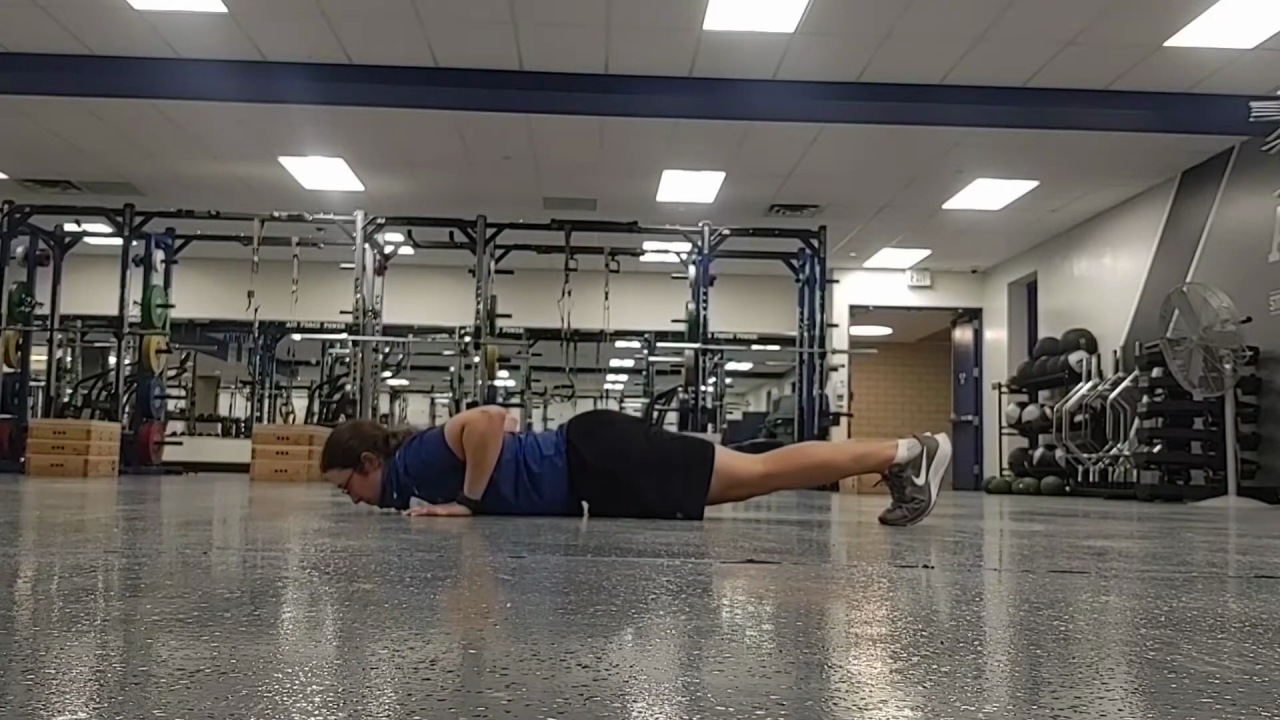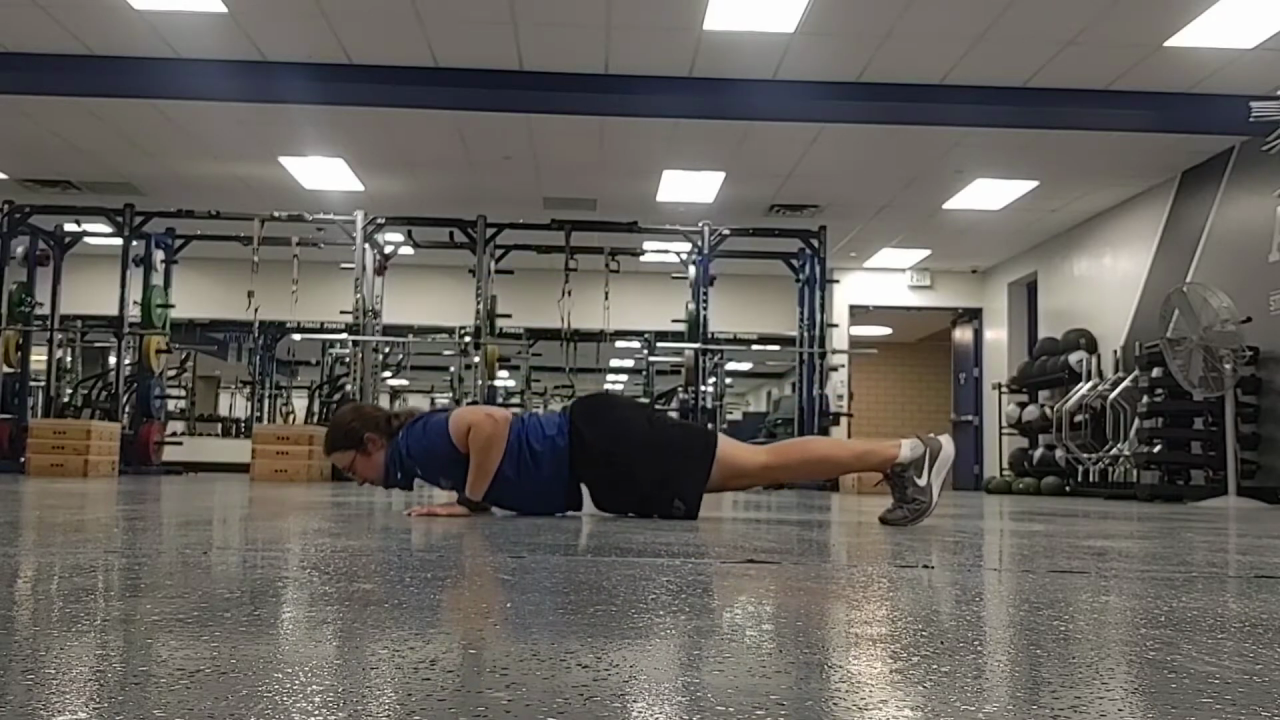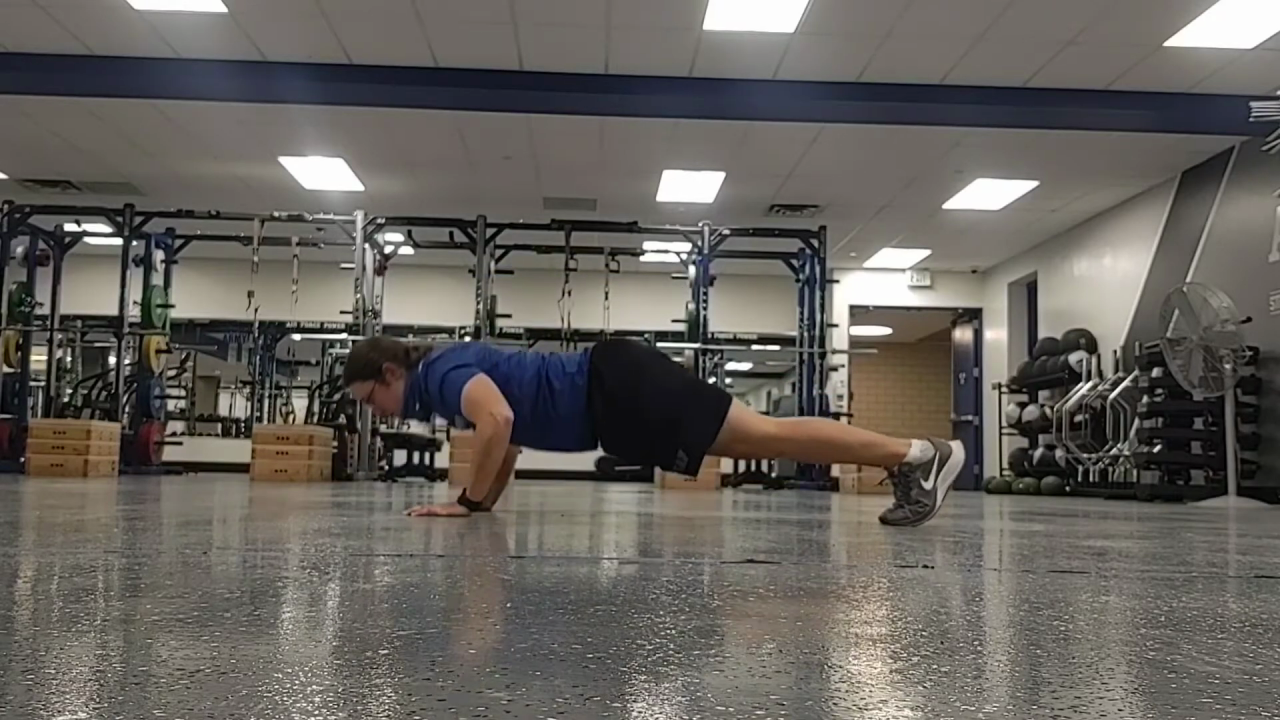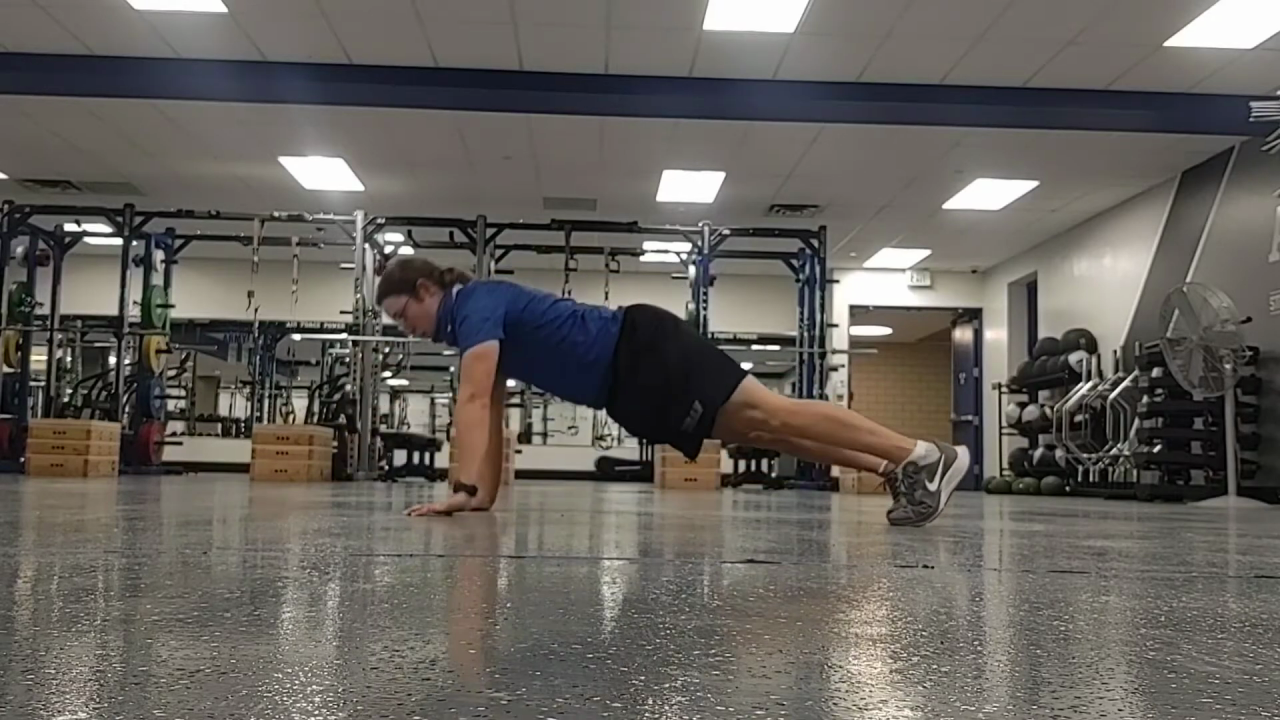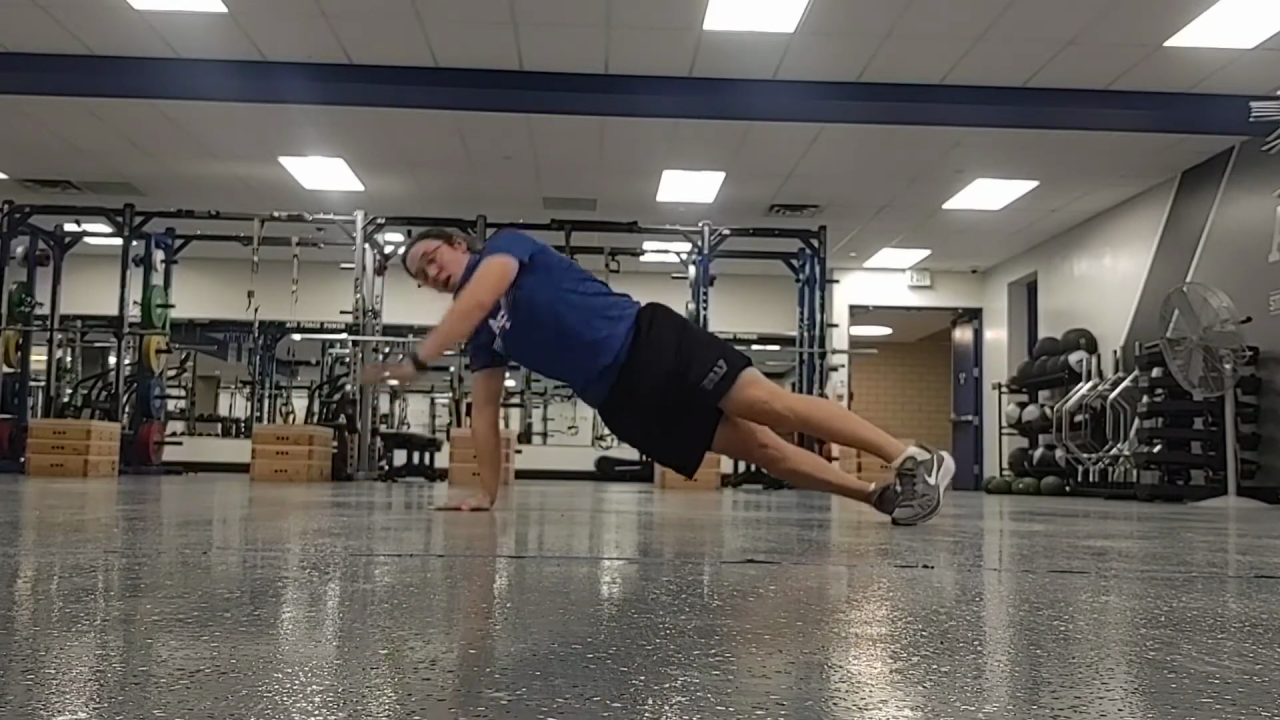
dt=0.3s
person 1, frame 1
left shoulder: (415, 463)
right shoulder: (419, 462)
left elbow: (488, 416)
left wrist: (467, 501)
right wrist: (475, 498)
left hip: (597, 461)
right hip: (590, 458)
left knee: (755, 473)
right knee: (751, 472)
left ankle: (909, 453)
right ankle: (903, 454)
person 1, frame 2
left shoulder: (417, 441)
right shoulder: (423, 440)
left elbow: (491, 421)
left wrist: (468, 500)
right wrist: (475, 499)
left hip: (597, 442)
right hip: (589, 448)
left knee: (756, 464)
right knee: (754, 463)
left ankle: (909, 453)
right ankle: (902, 456)
person 1, frame 3
left shoulder: (442, 371)
right shoulder: (448, 375)
left elbow: (498, 423)
right elbow: (507, 438)
left wrist: (468, 500)
right wrist: (485, 498)
left hip: (619, 384)
right hip: (612, 399)
left knee: (761, 434)
right knee: (756, 442)
left ankle: (921, 455)
right ankle: (906, 461)
person 1, frame 4
left shoulder: (474, 304)
right shoulder: (471, 324)
left elbow: (475, 402)
right elbow: (495, 412)
left wrist: (465, 487)
right wrist: (487, 493)
left hip: (642, 347)
right hip: (630, 390)
left knee: (769, 413)
right knee: (762, 435)
left ankle: (921, 456)
right ankle: (894, 470)
person 1, frame 5
left shoulder: (502, 255)
right shoulder: (486, 336)
left elbow: (481, 292)
right elbow: (485, 413)
left wrist: (417, 360)
right wrist: (488, 493)
left hip: (654, 342)
right hip: (623, 401)
left knee: (770, 403)
right knee: (755, 445)
left ankle: (912, 459)
right ankle: (882, 493)
